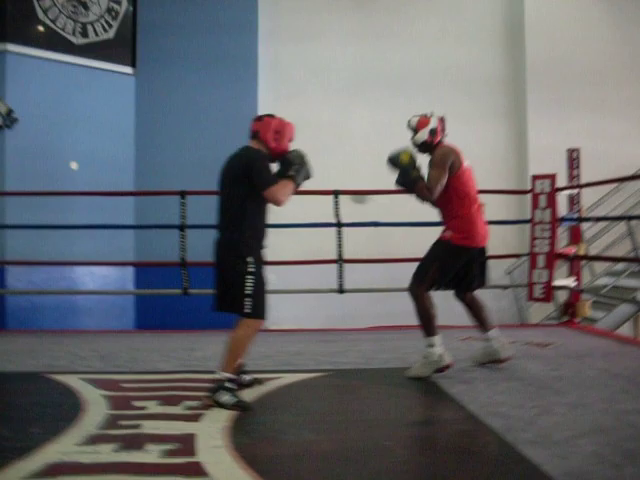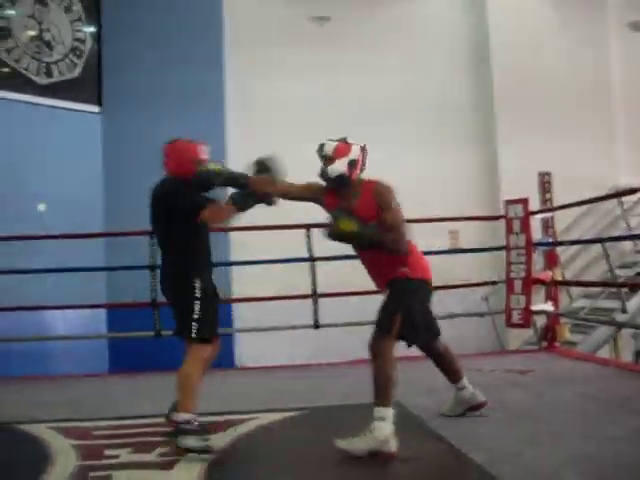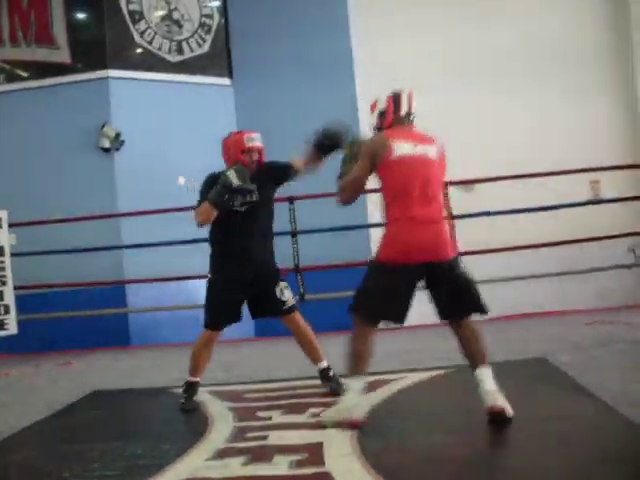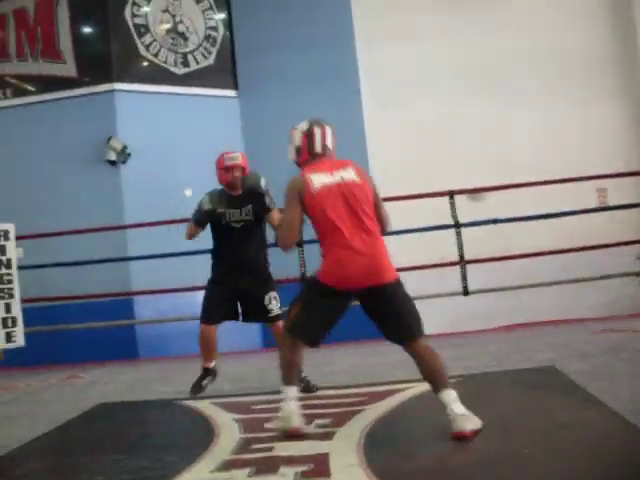
dt=1s
person 1, frame 1
left shoulder: (443, 155)
right shoulder: (452, 155)
left elbow: (430, 195)
right elbow: (441, 198)
left wrist: (410, 174)
right wrist: (409, 175)
left hip: (459, 234)
right hip: (476, 234)
left knee: (418, 288)
right knee: (465, 291)
left ankle: (435, 352)
right ankle: (494, 344)
person 1, frame 2
left shoulder: (379, 192)
right shoulder: (326, 193)
left elbow: (398, 241)
right elbow: (281, 189)
left wrist: (357, 232)
left hip: (409, 273)
right hip: (391, 278)
left knee: (381, 343)
right knee: (428, 340)
left ankle: (382, 432)
right ankle: (469, 394)
person 1, frame 3
left shoulder: (375, 145)
right shoulder: (435, 146)
left elbow: (345, 197)
left wrist: (348, 167)
left hip: (398, 246)
right hip: (436, 245)
left knee: (363, 321)
right knee: (462, 320)
left ankle: (351, 402)
right ankle: (490, 393)
person 1, frame 4
left shoulder: (298, 183)
right shoulder: (357, 171)
left elbow: (287, 242)
right elbow: (383, 226)
left wrist: (281, 221)
left hip: (337, 273)
right hip: (378, 270)
left knee: (292, 334)
right knee: (415, 342)
left ankle: (290, 411)
right ankle: (458, 414)
person 2, frame 1
left shoulder: (246, 159)
right shoulder: (253, 159)
left elbow: (268, 192)
right elbow: (278, 196)
left wrist: (287, 174)
right wrist: (294, 172)
left hip: (242, 249)
right hip: (240, 251)
left knee: (250, 316)
right knee: (252, 318)
left ankle: (235, 370)
right ankle: (223, 385)
person 2, frame 2
left shoulder: (183, 191)
right shoulder: (172, 188)
right elbow: (213, 217)
left wrist: (246, 189)
right wrist: (247, 195)
left hip: (195, 279)
right hip: (187, 280)
left knee: (209, 346)
right knee: (200, 349)
left ankle: (181, 413)
right ankle: (184, 426)
person 2, frame 3
left shoulder: (268, 172)
right shoulder: (215, 182)
left elbow: (304, 164)
right elbow: (201, 219)
left wrist: (322, 146)
right wrist: (222, 192)
left hip: (263, 266)
right hip: (226, 271)
left knee: (294, 319)
right knee: (211, 332)
left ankle: (327, 373)
right ankle: (191, 387)
person 2, frame 4
left shoulder: (256, 194)
right shoulder: (212, 199)
left elbow: (278, 223)
right elbow: (190, 234)
left wrist: (264, 196)
right wrist: (204, 214)
left hip: (257, 273)
right hip: (224, 275)
left knee: (277, 324)
right knee: (207, 328)
left ankle: (297, 374)
right ankle: (208, 371)
